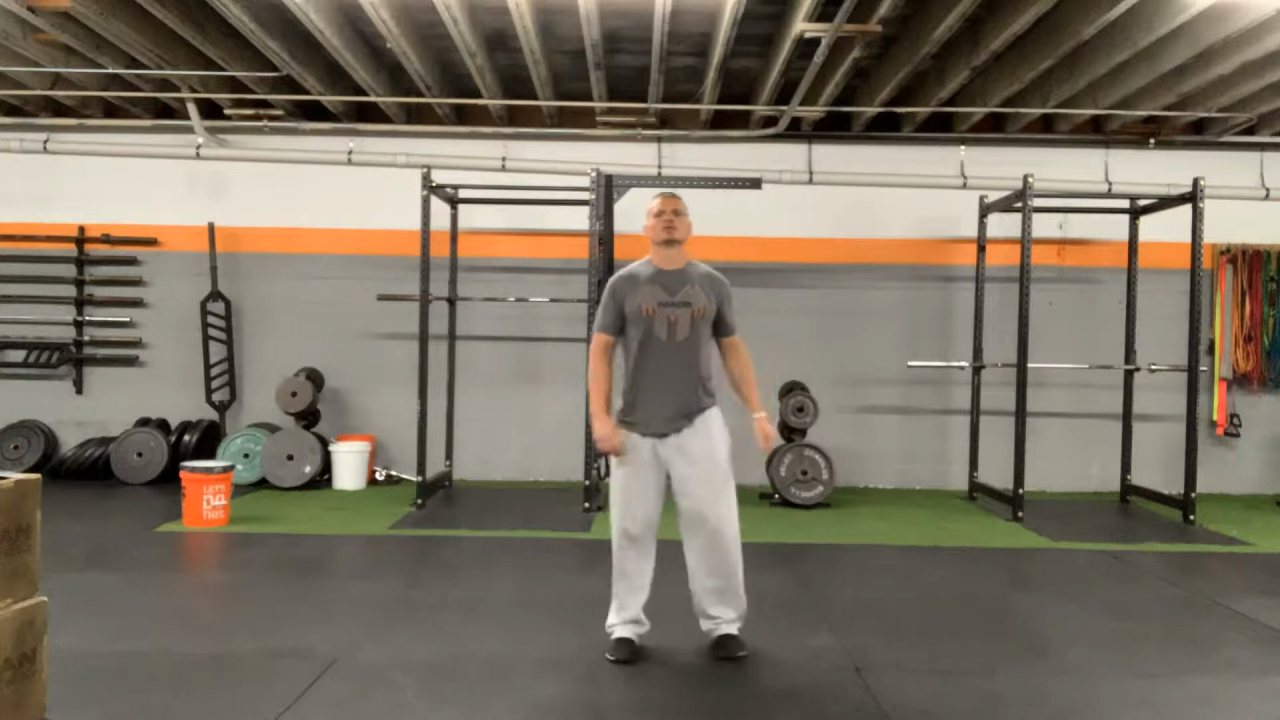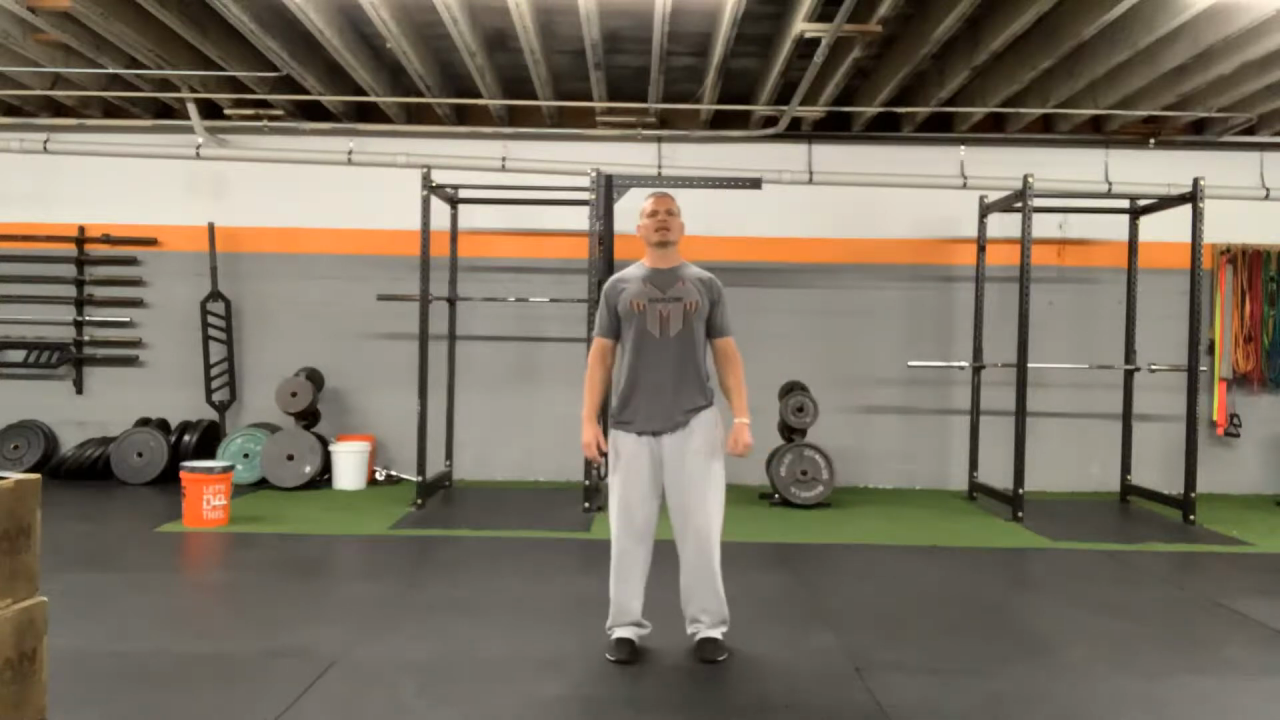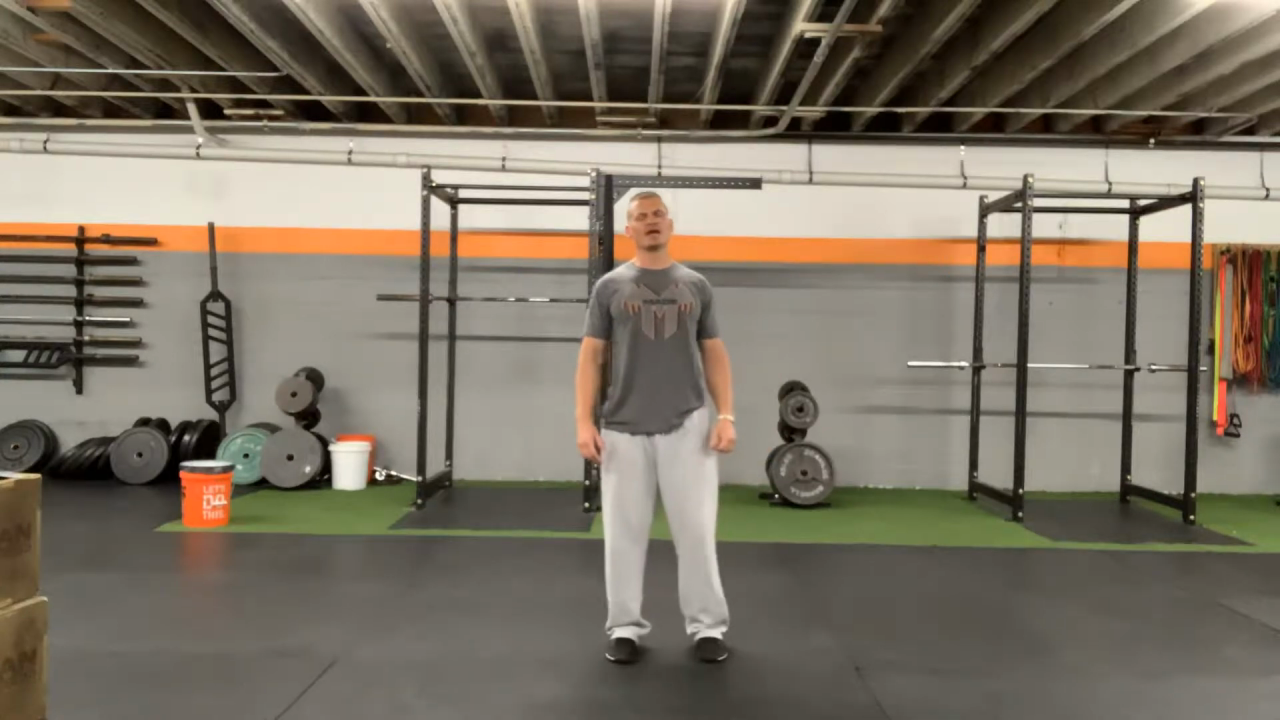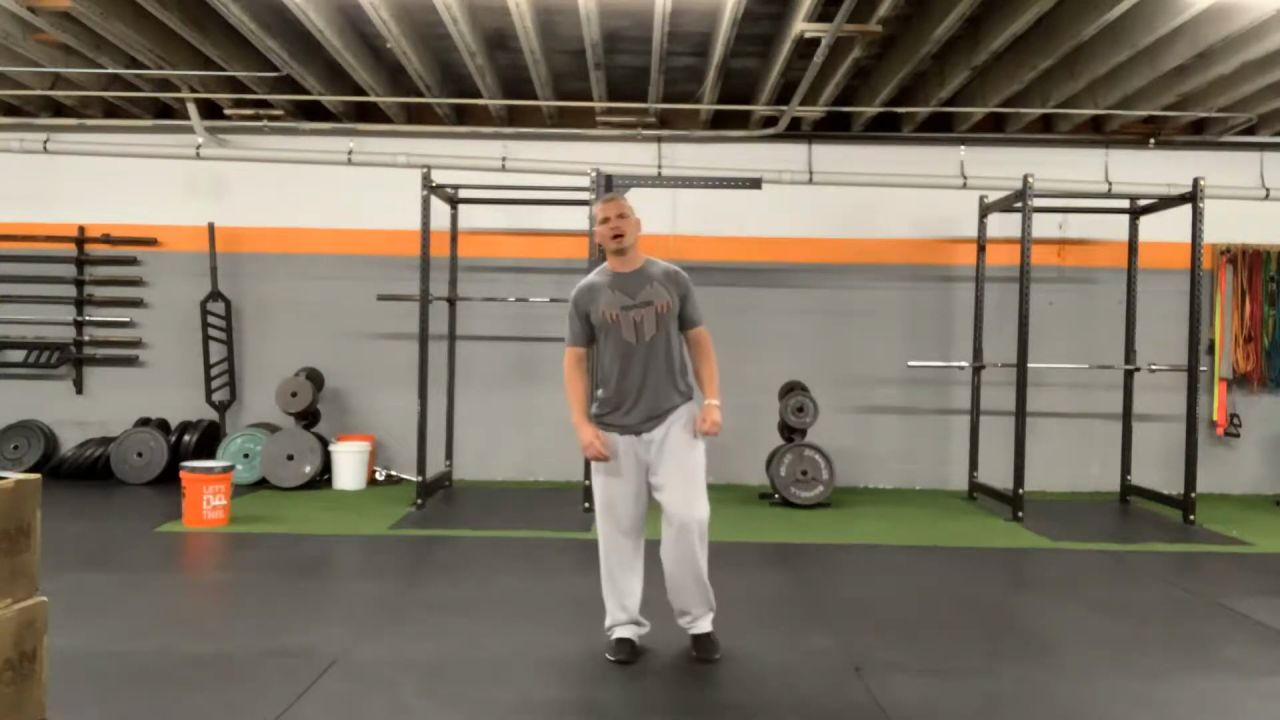
dt=0.7s
person 1, frame 1
left shoulder: (712, 283)
right shoulder: (624, 283)
left elbow: (733, 351)
right elbow: (601, 350)
left wrist: (759, 411)
right wrist: (599, 415)
left hip: (699, 424)
right hip: (636, 428)
left knee: (716, 525)
right knee: (632, 530)
left ankle: (723, 623)
right ankle: (626, 625)
person 1, frame 2
left shoulder: (706, 284)
right shoulder: (618, 285)
left elbow: (727, 354)
right elbow: (600, 356)
left wrist: (741, 418)
right wrist: (590, 420)
left hip: (695, 425)
right hip: (631, 428)
left knee: (700, 531)
right knee: (630, 531)
left ankle: (707, 626)
right ankle: (625, 626)
person 1, frame 3
left shoulder: (696, 285)
right shoulder: (610, 286)
left elbow: (714, 354)
right elbow: (591, 356)
left wrist: (725, 415)
right wrist: (584, 420)
left hip: (688, 425)
right hip: (623, 429)
left knee: (696, 530)
right knee: (625, 531)
left ankle: (707, 626)
right ankle: (625, 626)
person 1, frame 4
left shoulder: (673, 279)
right shoulder: (586, 293)
left elbow: (699, 342)
right elbow: (575, 361)
left wrist: (711, 400)
right wrist: (581, 424)
left hip: (675, 417)
right hip: (615, 428)
left knee: (687, 517)
right knee: (619, 530)
left ankle: (698, 619)
right ankle: (624, 625)
